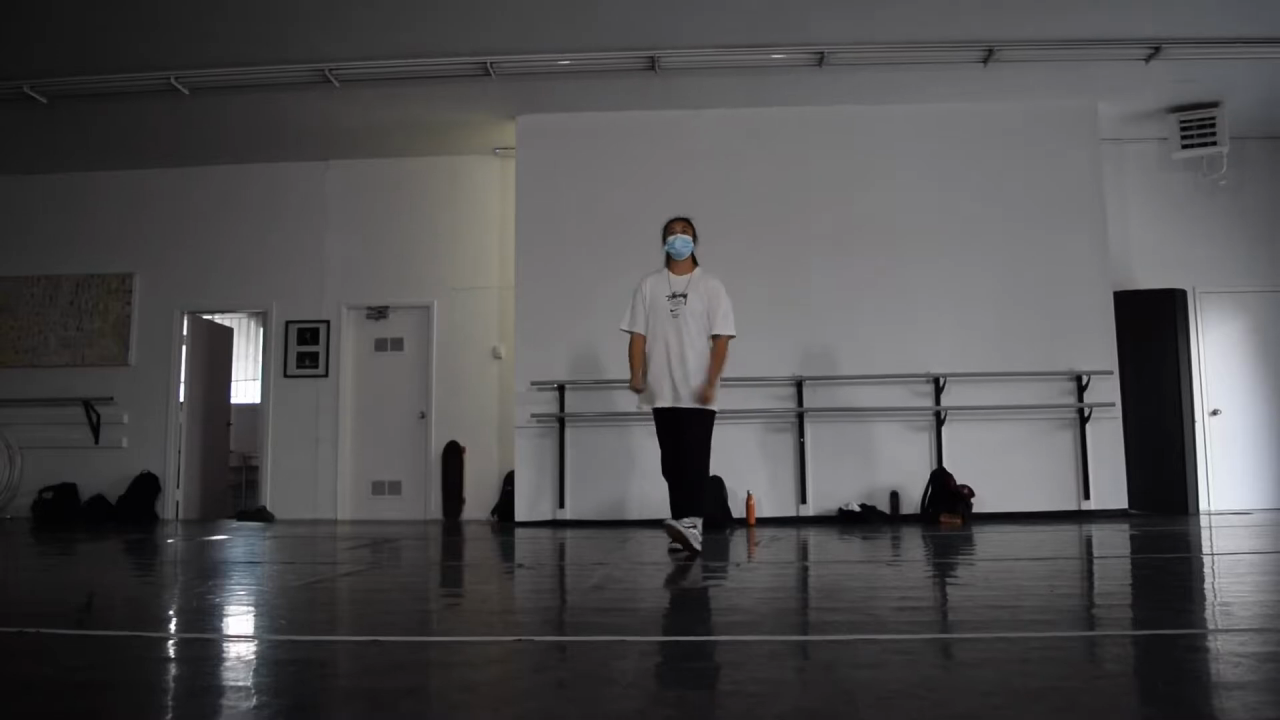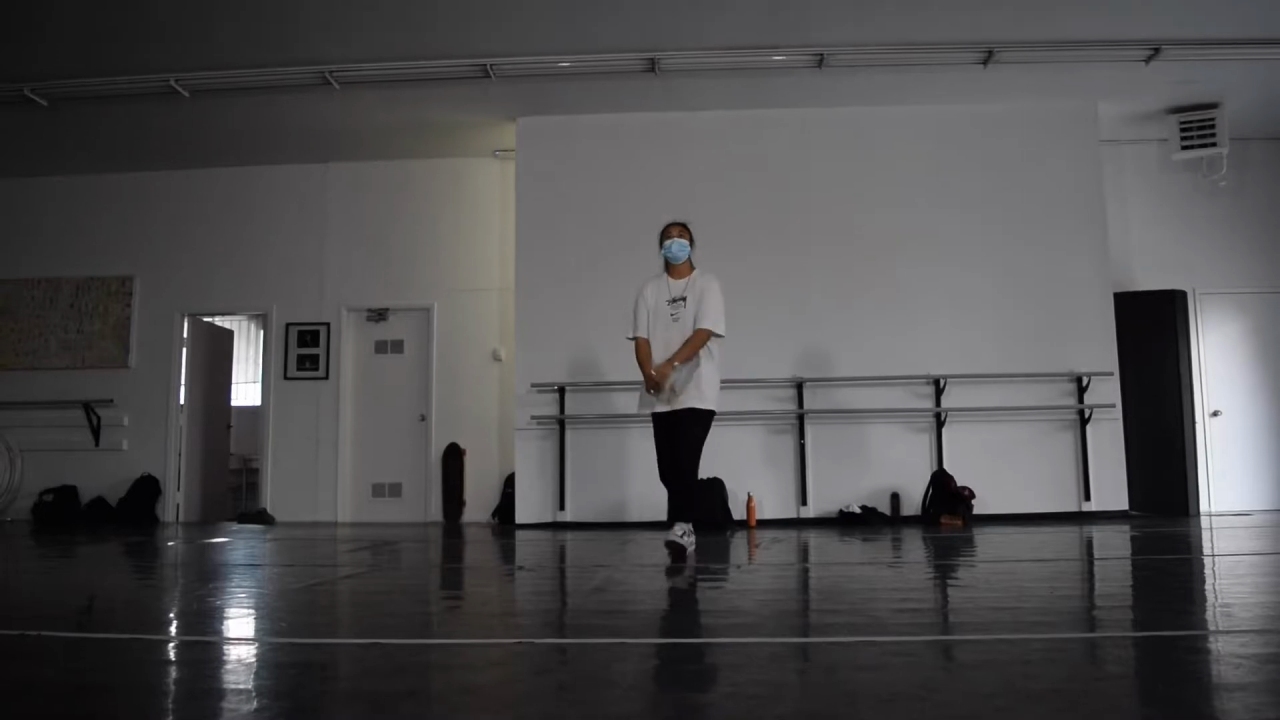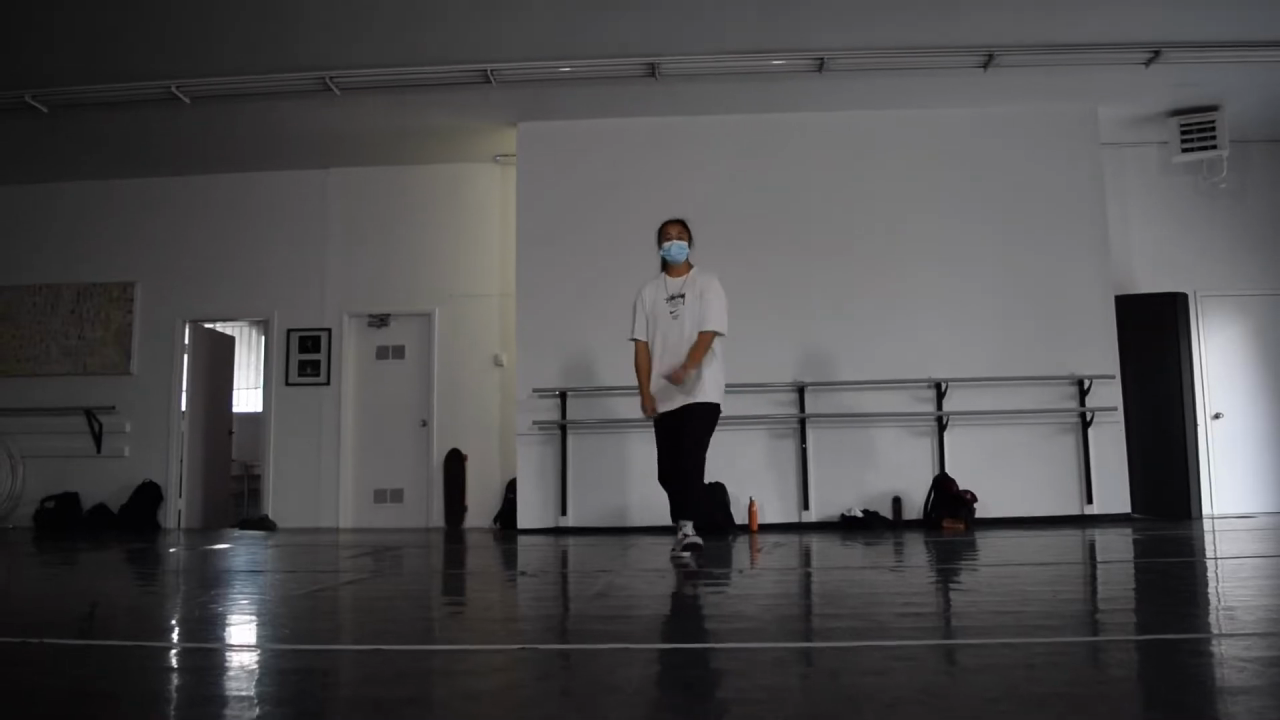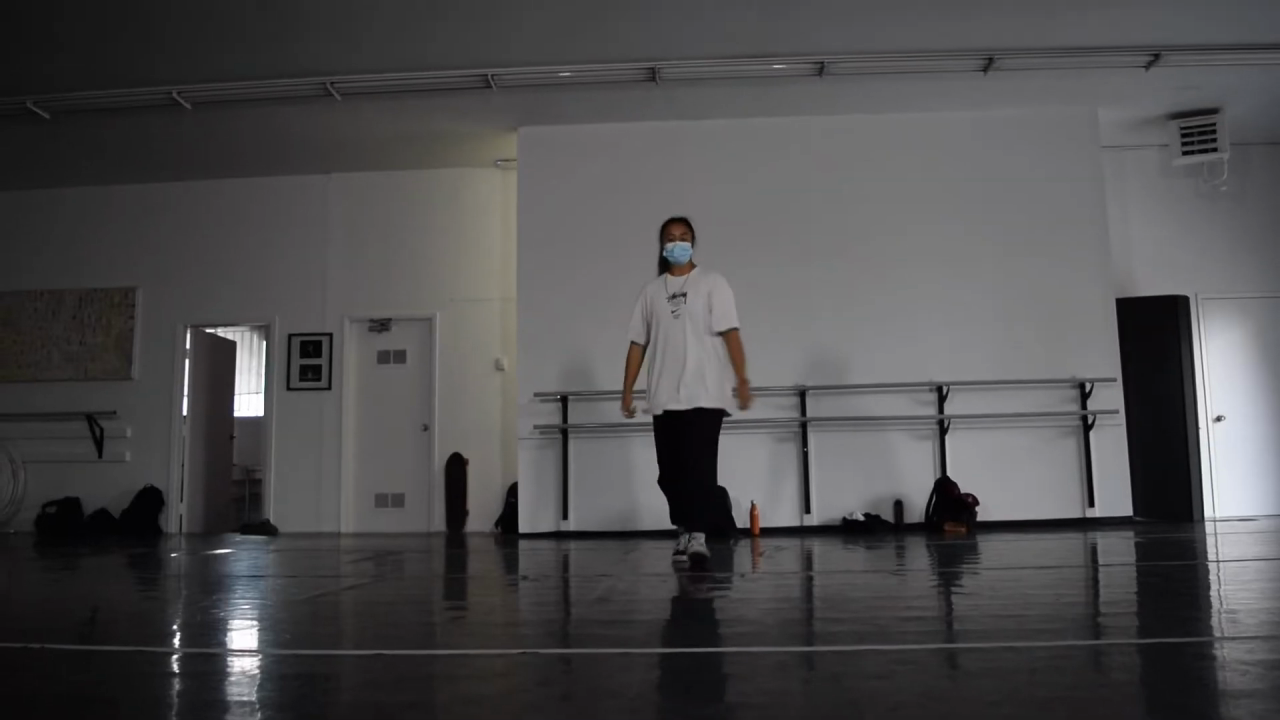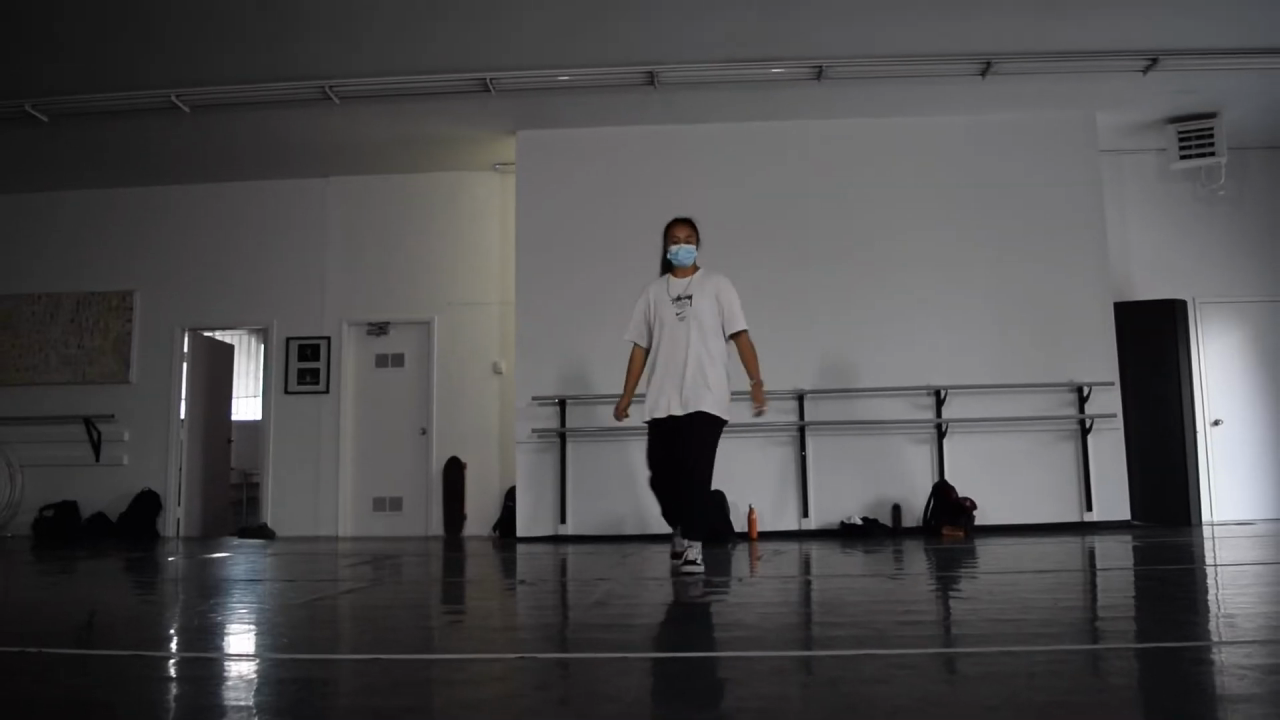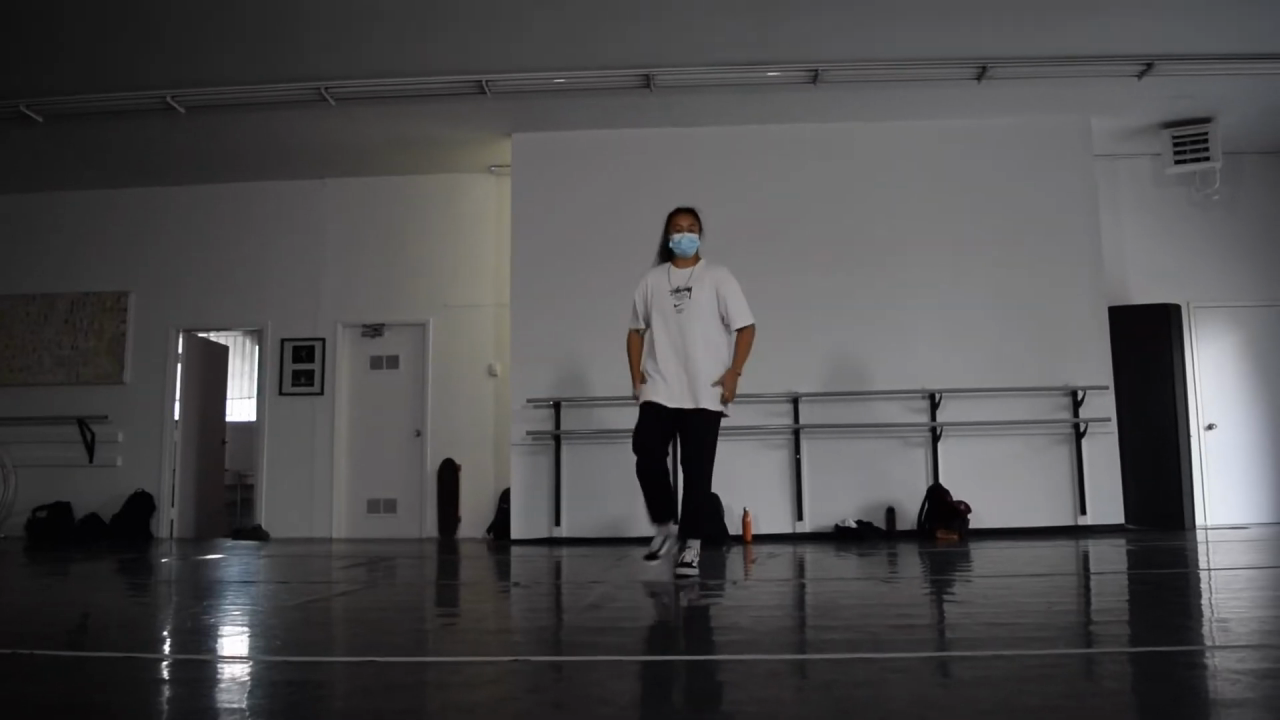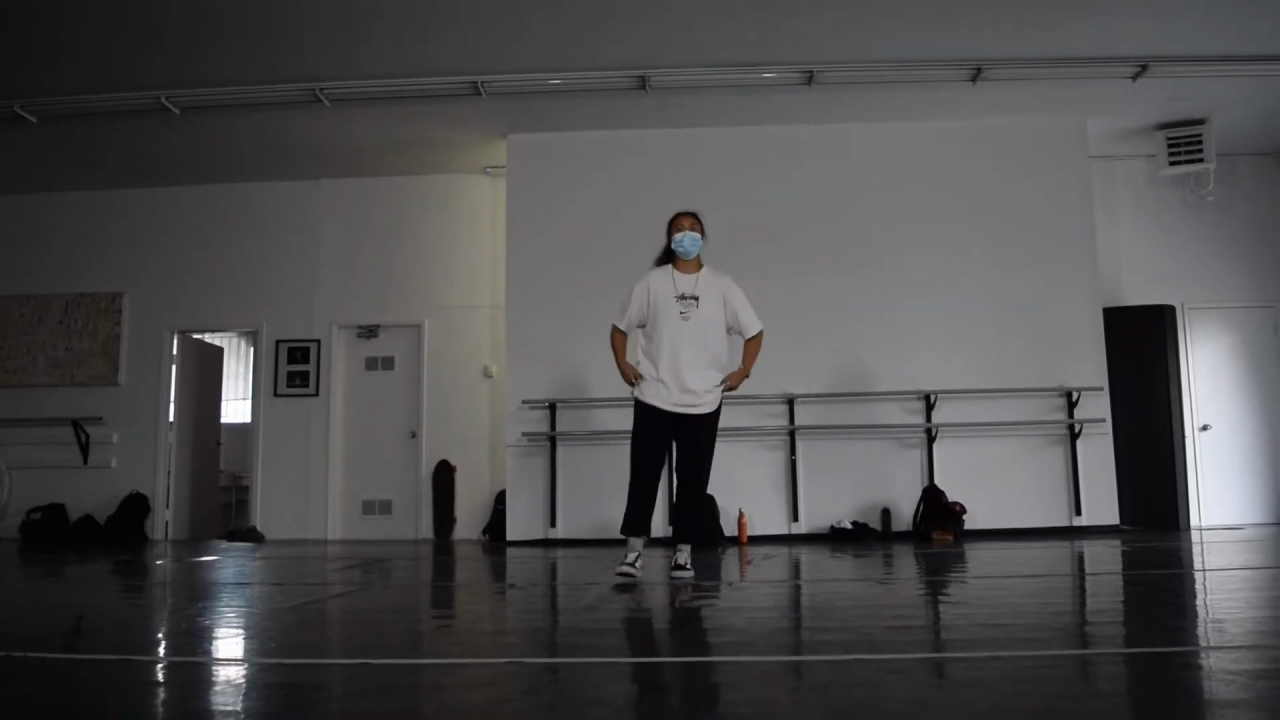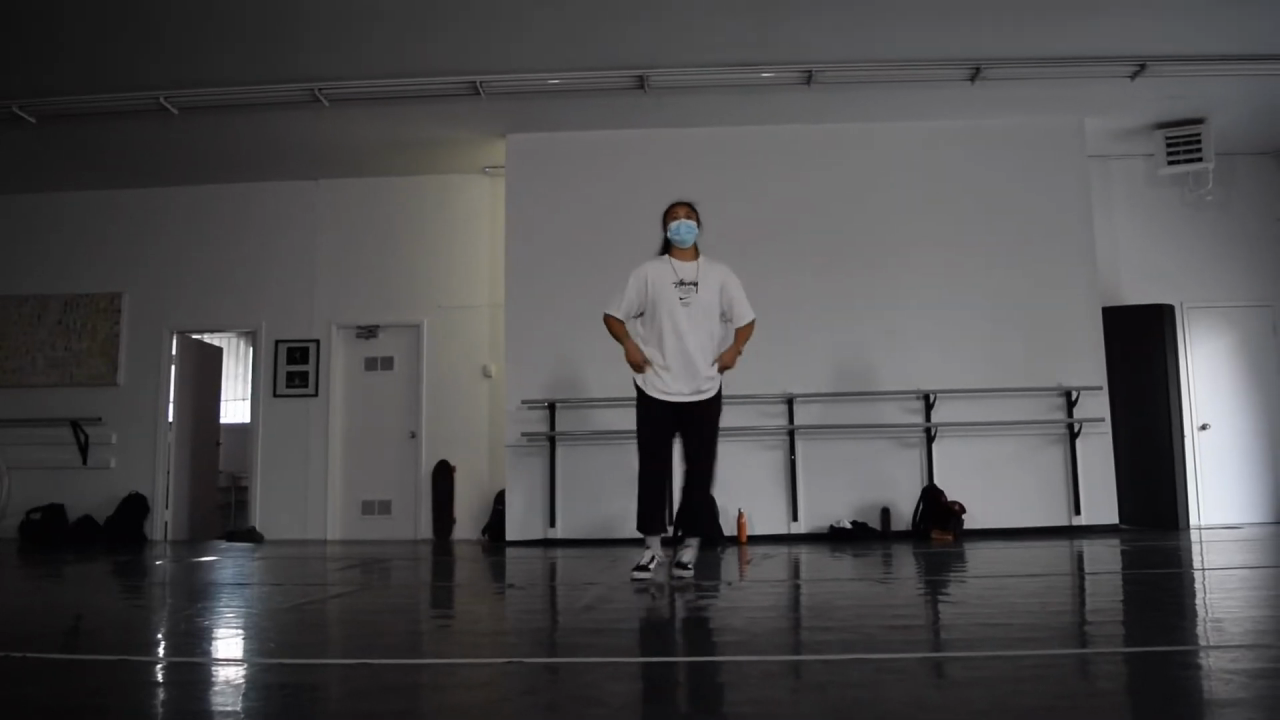
dt=0.2s
person 1, frame 1
left shoulder: (710, 285)
right shoulder: (648, 286)
left elbow: (720, 337)
right elbow: (638, 335)
left wrist: (711, 381)
right wrist: (637, 375)
left hip: (696, 390)
right hip: (662, 391)
left knee: (695, 457)
right knee: (671, 461)
left ankle: (692, 523)
right ankle: (683, 523)
person 1, frame 2
left shoulder: (707, 285)
right shoulder: (649, 290)
left elbow: (704, 334)
right elbow: (641, 340)
left wrist: (669, 365)
right wrist: (649, 375)
left hip: (697, 391)
right hip: (662, 395)
left knee: (686, 460)
right knee: (668, 465)
left ankle: (680, 526)
right ankle: (685, 528)
person 1, frame 3
left shoulder: (707, 283)
right shoulder: (648, 291)
left elbow: (708, 334)
right elbow: (642, 345)
left wrist: (686, 368)
right wrist: (645, 391)
left hip: (701, 392)
right hip: (664, 397)
left knee: (690, 458)
right knee: (669, 467)
left ankle: (687, 526)
right ankle: (684, 528)
person 1, frame 4
left shoulder: (712, 283)
right shoulder: (651, 291)
left elbow: (730, 334)
right elbow: (638, 344)
left wrist: (742, 380)
right wrist: (628, 390)
left hip: (705, 397)
right hip: (665, 396)
left knee: (700, 464)
right knee: (670, 471)
left ankle: (698, 536)
right ankle: (685, 532)
person 1, frame 5
left shoulder: (717, 285)
right shoulder: (653, 292)
left elbow: (740, 335)
right elbow: (640, 347)
left wrist: (756, 382)
right wrist: (626, 395)
left hip: (706, 399)
right hip: (663, 401)
left knee: (696, 472)
right knee: (663, 474)
left ankle: (693, 546)
right ankle: (680, 531)
person 1, frame 6
left shoulder: (718, 277)
right shoulder: (652, 280)
left elbow: (745, 327)
right elbow: (637, 330)
left wrist: (734, 372)
right wrist: (636, 373)
left hip: (705, 394)
right hip: (659, 392)
left knee: (697, 469)
right knee: (648, 457)
left ankle: (691, 545)
right ankle: (665, 527)
person 1, frame 7
left shoulder: (721, 285)
right shoulder: (652, 283)
left elbow: (754, 332)
right elbow: (621, 327)
left wrist: (743, 370)
right wrist: (622, 363)
left hip: (703, 399)
right hip: (654, 396)
left knee: (693, 476)
right knee: (644, 469)
left ankle: (683, 550)
right ankle: (634, 547)
person 1, frame 8
left shoulder: (719, 273)
right shoulder: (648, 272)
left elbow: (745, 319)
right elbow: (614, 316)
left wrist: (734, 350)
right wrist: (629, 345)
left hip: (703, 387)
right hip: (655, 386)
left knee: (700, 465)
right knee: (653, 464)
left ankle: (690, 544)
right ankle: (652, 545)
